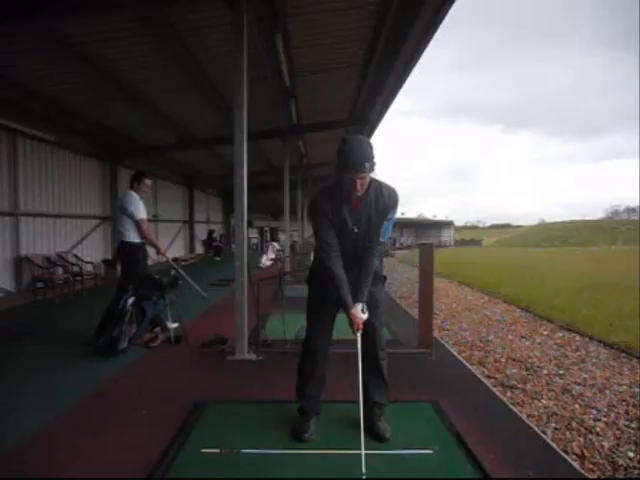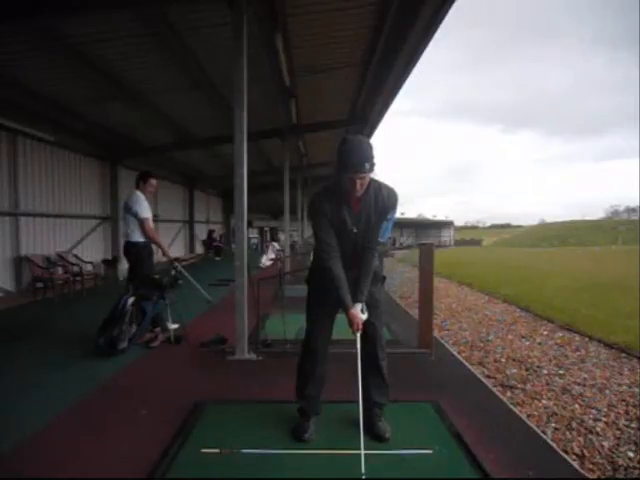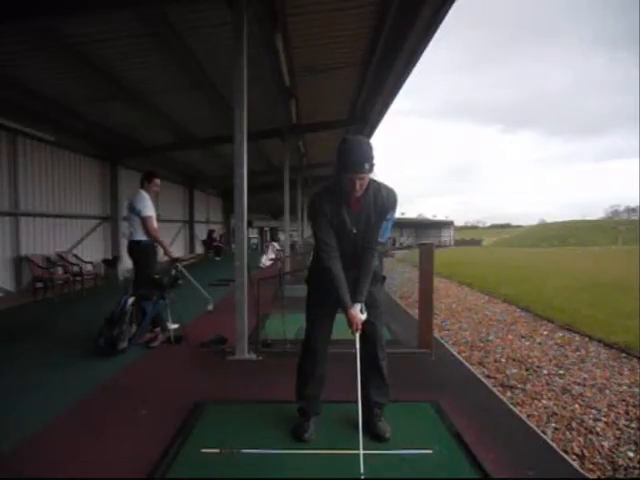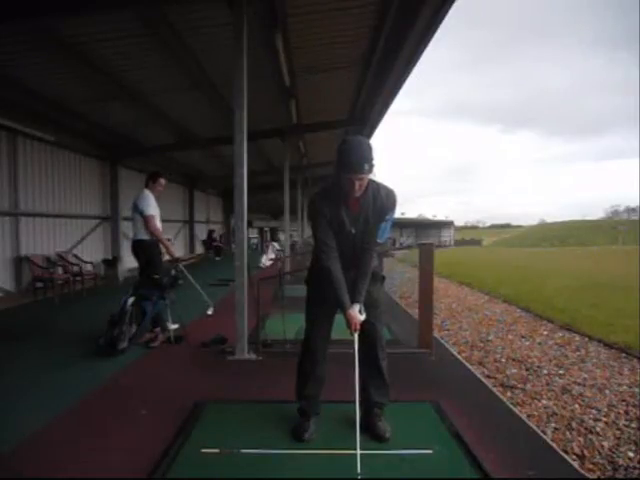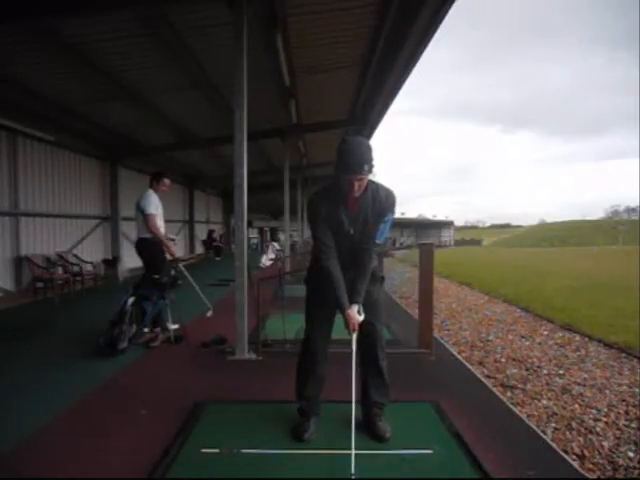
dt=0.5s
person 1, frame 1
left shoulder: (386, 197)
right shoulder: (322, 201)
left elbow: (372, 249)
right elbow: (330, 255)
left wrist: (360, 299)
right wrist: (348, 305)
left hip: (367, 275)
right hip: (327, 276)
left knee: (374, 342)
right knee: (316, 342)
left ankle: (374, 411)
right ankle: (308, 412)
person 1, frame 2
left shoulder: (386, 197)
right shoulder: (322, 201)
left elbow: (371, 250)
right elbow: (329, 255)
left wrist: (359, 299)
right wrist: (347, 304)
left hip: (367, 275)
right hip: (327, 276)
left knee: (374, 342)
right knee: (315, 343)
left ankle: (375, 411)
right ankle: (308, 412)
person 1, frame 3
left shoulder: (385, 198)
right shoulder: (321, 201)
left elbow: (370, 250)
right elbow: (329, 255)
left wrist: (359, 299)
right wrist: (347, 305)
left hip: (366, 275)
right hip: (326, 276)
left knee: (374, 341)
right knee: (315, 342)
left ankle: (374, 411)
right ankle: (308, 412)
person 1, frame 4
left shoulder: (384, 198)
right shoulder: (321, 201)
left elbow: (368, 250)
right elbow: (328, 255)
left wrist: (358, 299)
right wrist: (346, 305)
left hip: (365, 274)
right hip: (326, 276)
left knee: (374, 340)
right knee: (315, 342)
left ankle: (374, 412)
right ankle: (308, 412)
person 1, frame 5
left shoulder: (384, 199)
right shoulder: (320, 201)
left elbow: (368, 251)
right elbow: (326, 256)
left wrist: (357, 300)
right wrist: (344, 305)
left hip: (365, 275)
right hip: (325, 276)
left knee: (373, 341)
right knee: (315, 342)
left ankle: (374, 411)
right ankle: (308, 412)
person 2, frame 1
left shoulder: (124, 199)
right shoulder: (135, 200)
right elbow: (144, 230)
right wrist: (158, 247)
left hip: (126, 246)
right hip: (134, 249)
left knee: (135, 287)
right knee: (127, 290)
person 2, frame 2
left shoulder: (131, 199)
right shoulder: (139, 200)
right elbow: (147, 230)
right wrist: (163, 247)
left hip: (133, 245)
right hip: (140, 247)
left knee: (136, 286)
right knee: (142, 287)
person 2, frame 3
left shoulder: (137, 198)
right shoulder: (143, 199)
right elbow: (150, 228)
left wrist: (160, 244)
right wrist: (165, 247)
left hip: (138, 244)
right hip: (143, 246)
left knee: (143, 285)
right knee: (148, 286)
right ankle: (158, 327)
person 2, frame 4
left shoulder: (144, 198)
right shoulder: (147, 198)
right elbow: (151, 227)
left wrist: (163, 242)
right wrist: (167, 246)
left hip: (144, 244)
right hip: (147, 245)
left knee: (148, 286)
right knee: (154, 286)
left ankle: (156, 327)
right ankle: (159, 328)
person 2, frame 5
left shoulder: (152, 198)
right shoulder: (149, 197)
right elbow: (151, 226)
left wrist: (165, 239)
right wrist: (168, 245)
left hip: (151, 243)
right hip: (150, 244)
left knee: (153, 284)
right knee: (158, 284)
left ankle: (157, 326)
right ankle: (158, 327)
